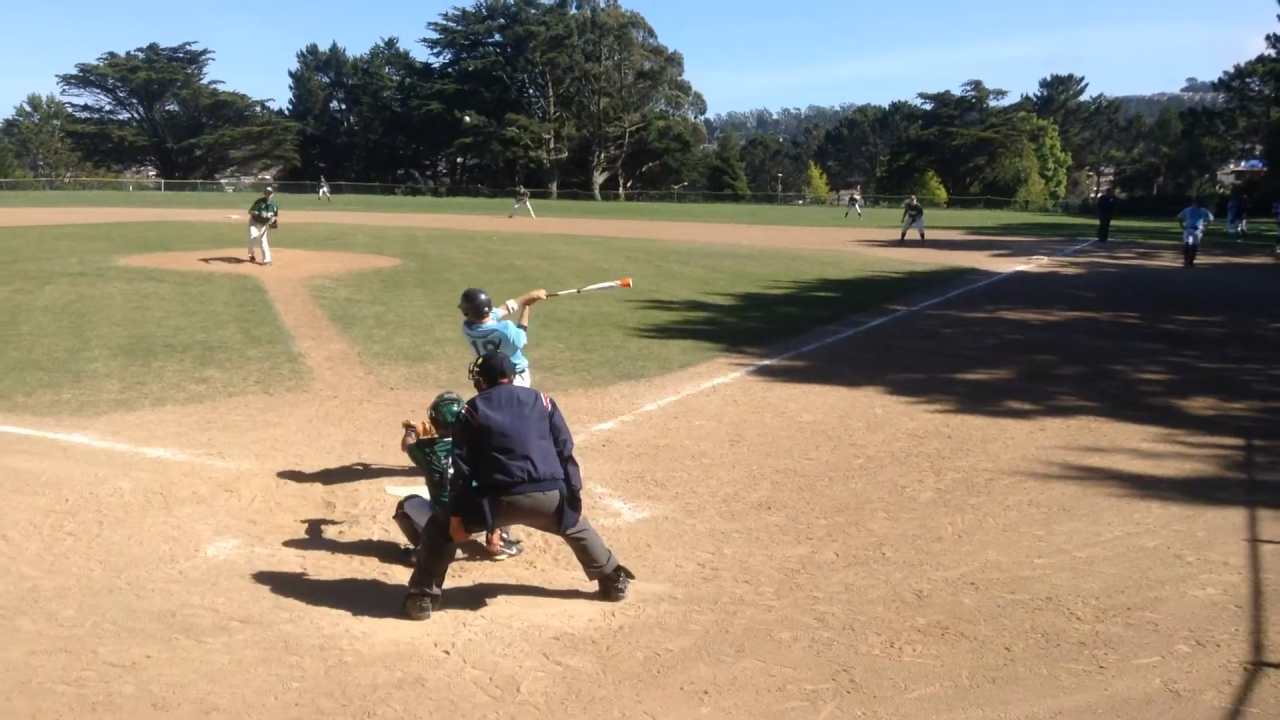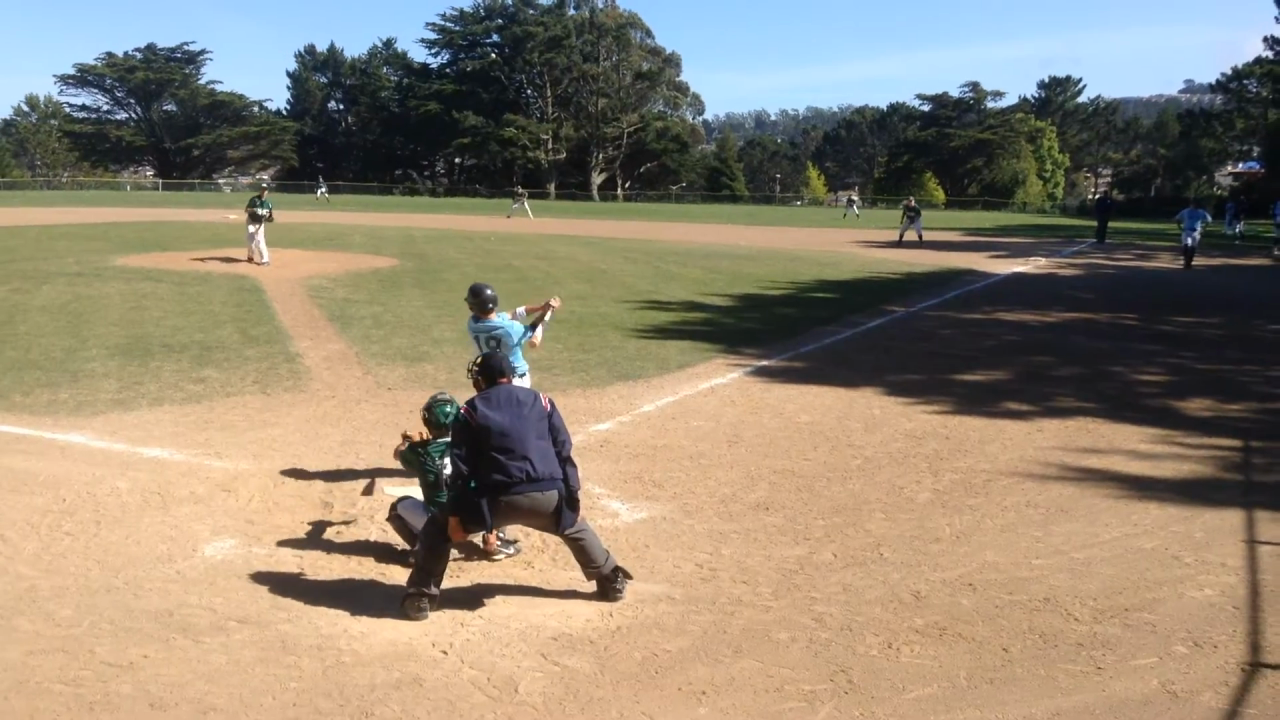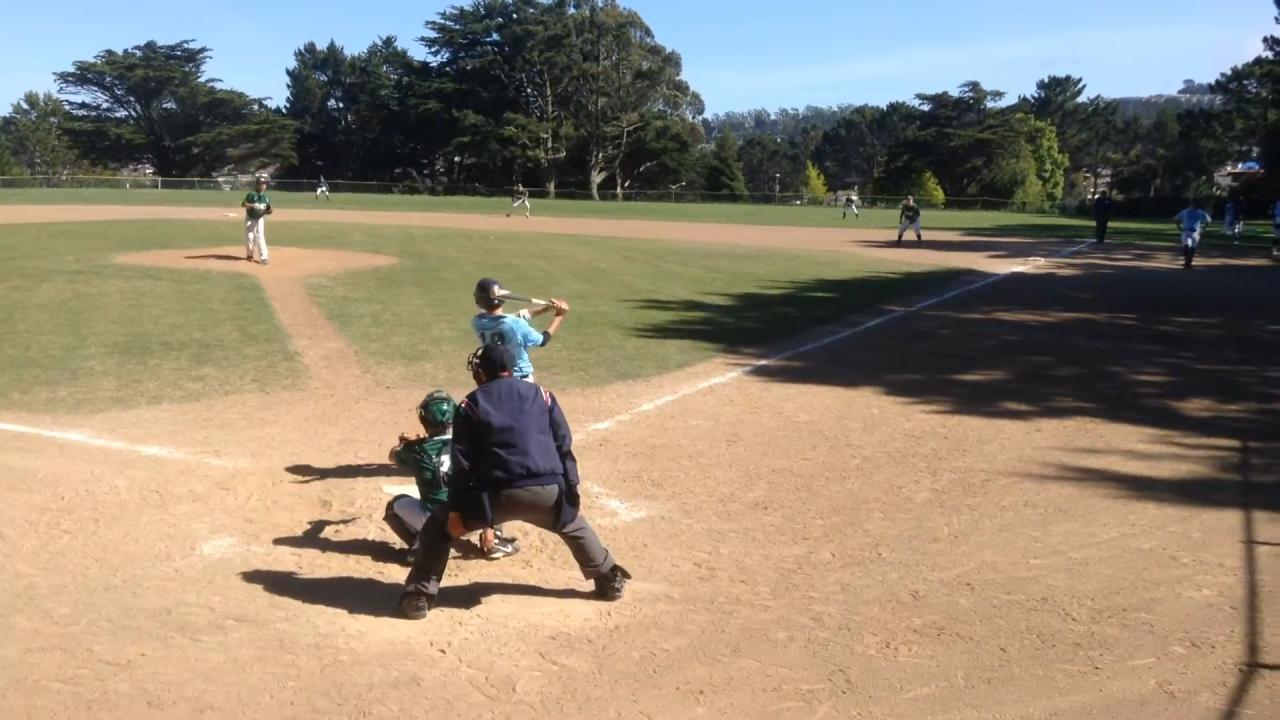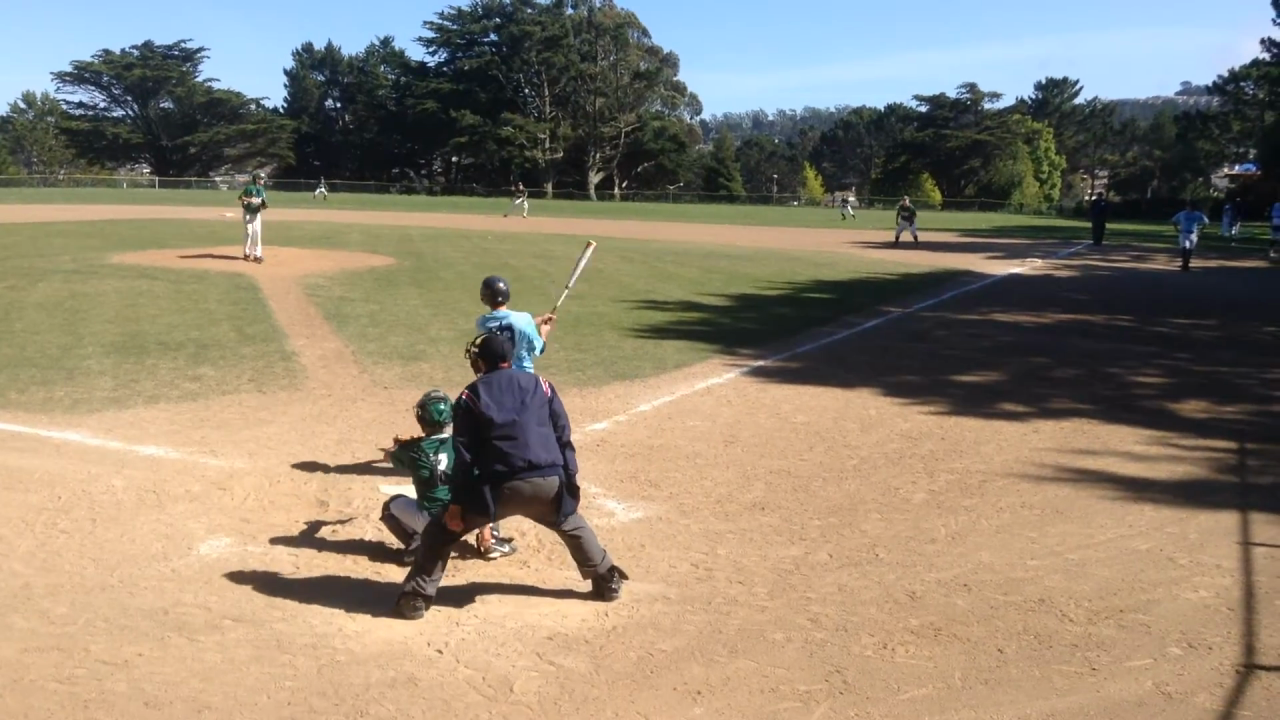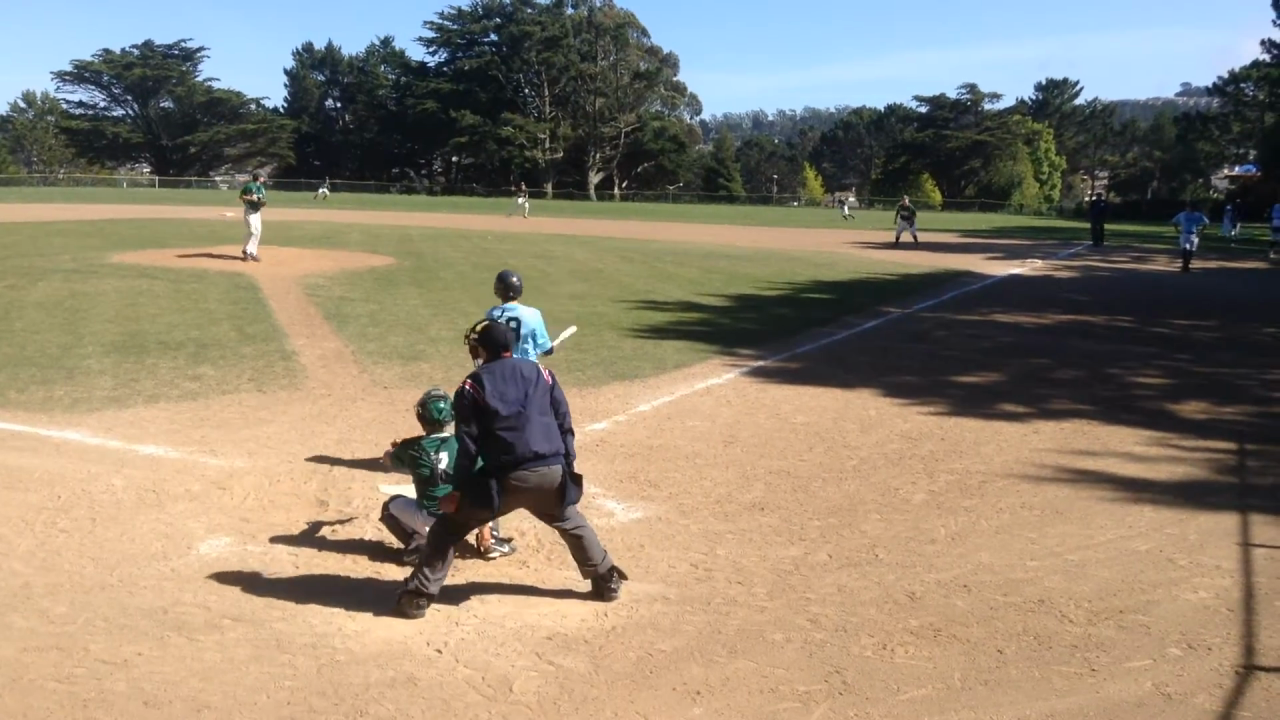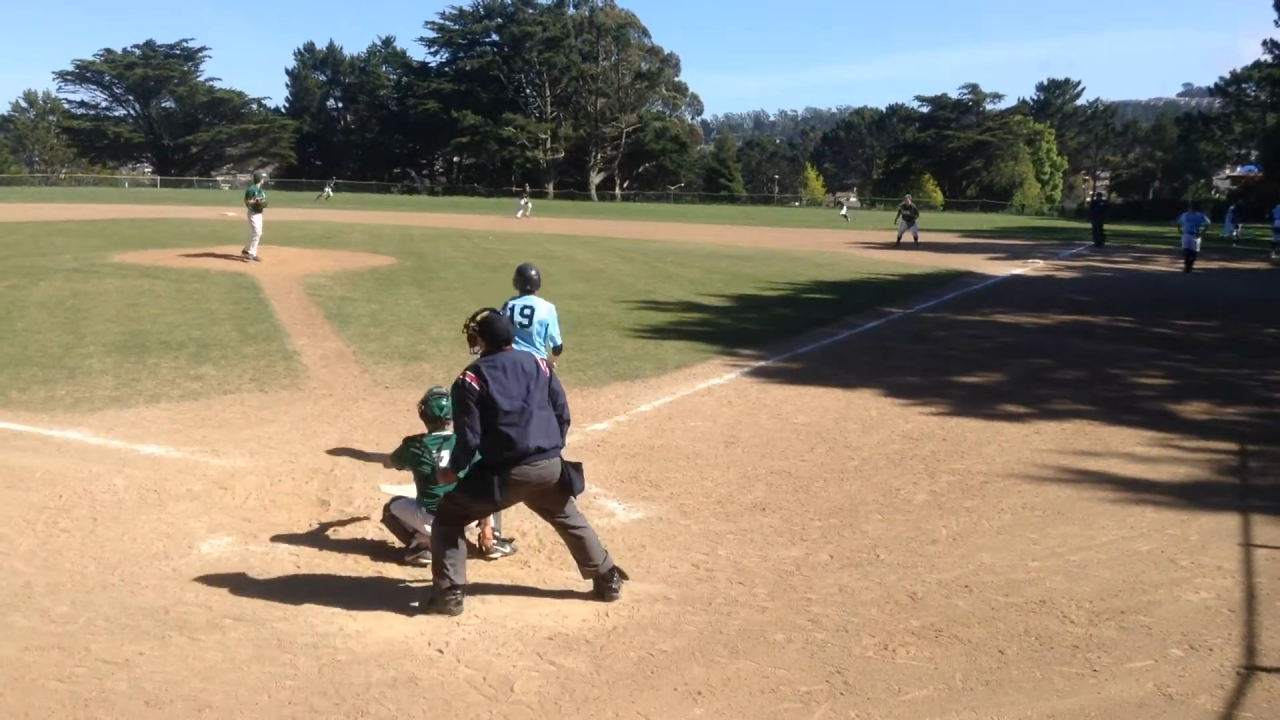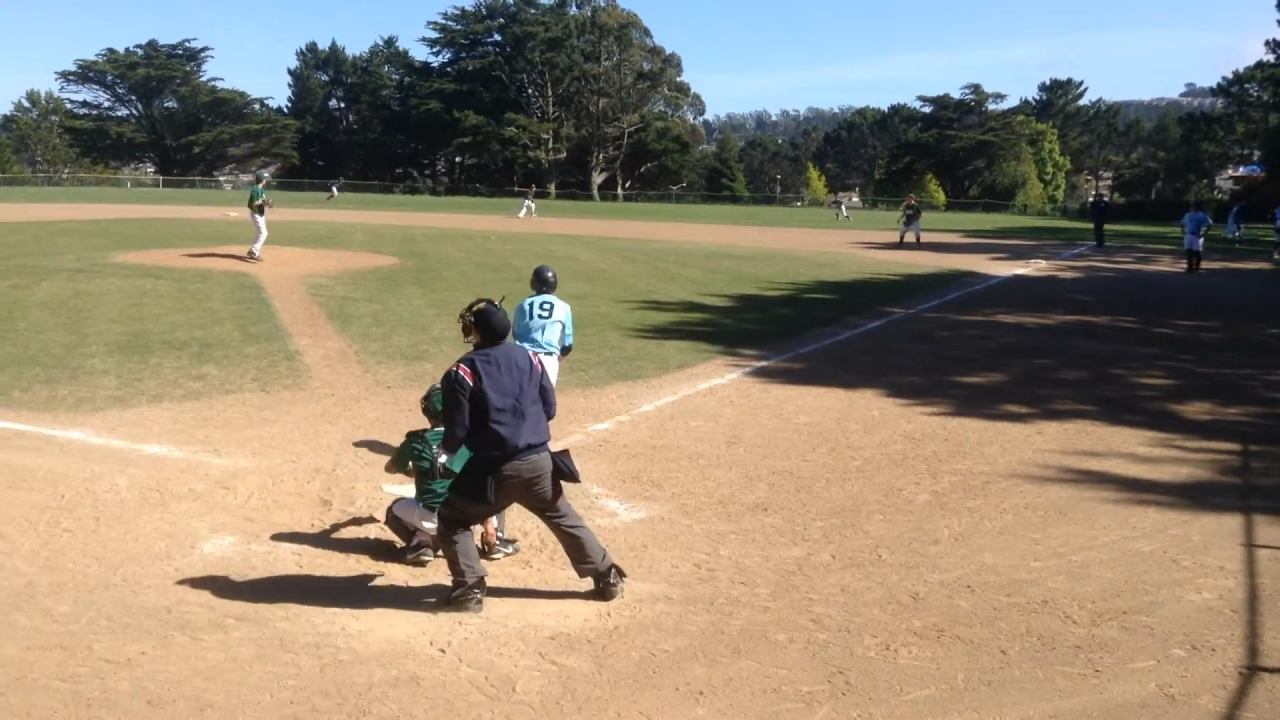
dt=0.1s
person 1, frame 1
left shoulder: (472, 411)
right shoulder: (542, 401)
left elbow: (463, 469)
right elbow: (566, 452)
left wrist: (457, 515)
right wrist: (574, 497)
left hip: (501, 500)
right hip: (550, 496)
left knee: (439, 528)
right knee: (576, 523)
left ankle: (422, 597)
right ankle: (613, 580)
person 1, frame 2
left shoulder: (470, 411)
right shoulder: (541, 401)
left elbow: (462, 469)
right elbow: (564, 453)
left wrist: (455, 515)
right wrist: (572, 497)
left hip: (500, 499)
right hip: (548, 496)
left knee: (438, 528)
right knee: (574, 524)
left ankle: (420, 597)
right ankle: (611, 580)
person 1, frame 3
left shoulder: (471, 405)
right shoulder: (542, 395)
left elbow: (462, 464)
right elbow: (564, 447)
left wrist: (455, 510)
right wrist: (571, 492)
left hip: (501, 494)
right hip: (549, 491)
left knee: (438, 526)
right knee: (573, 521)
left ankle: (419, 596)
right ankle: (609, 579)
person 1, frame 4
left shoulder: (470, 397)
right shoulder: (541, 386)
left elbow: (464, 455)
right elbow: (564, 438)
left wrist: (456, 504)
right wrist: (568, 482)
left hip: (502, 487)
right hip: (549, 482)
left knee: (440, 529)
right knee: (570, 522)
left ankle: (416, 597)
right ankle: (607, 580)
person 1, frame 5
left shoulder: (472, 386)
right shoulder: (541, 374)
left elbow: (468, 445)
right elbow: (565, 425)
left wrist: (457, 491)
right wrist: (567, 469)
left hip: (506, 478)
right hip: (552, 472)
left knee: (449, 525)
right knee: (571, 521)
left ankle: (418, 595)
right ankle: (607, 579)
person 1, frame 6
left shoulder: (471, 378)
right shoulder: (538, 363)
left elbow: (469, 439)
right elbow: (563, 416)
left wrist: (452, 470)
left hip: (504, 470)
right hip: (547, 465)
left knee: (448, 516)
right knee: (570, 520)
left ankle: (449, 592)
right ankle: (607, 579)
person 1, frame 7
left shoulder: (462, 372)
right shoulder: (528, 357)
left elbow: (458, 432)
right elbow: (548, 408)
left wrist: (446, 447)
left hip: (496, 468)
right hip: (538, 460)
left knee: (452, 520)
right knee: (563, 518)
left ankle: (469, 588)
right ankle: (606, 576)
